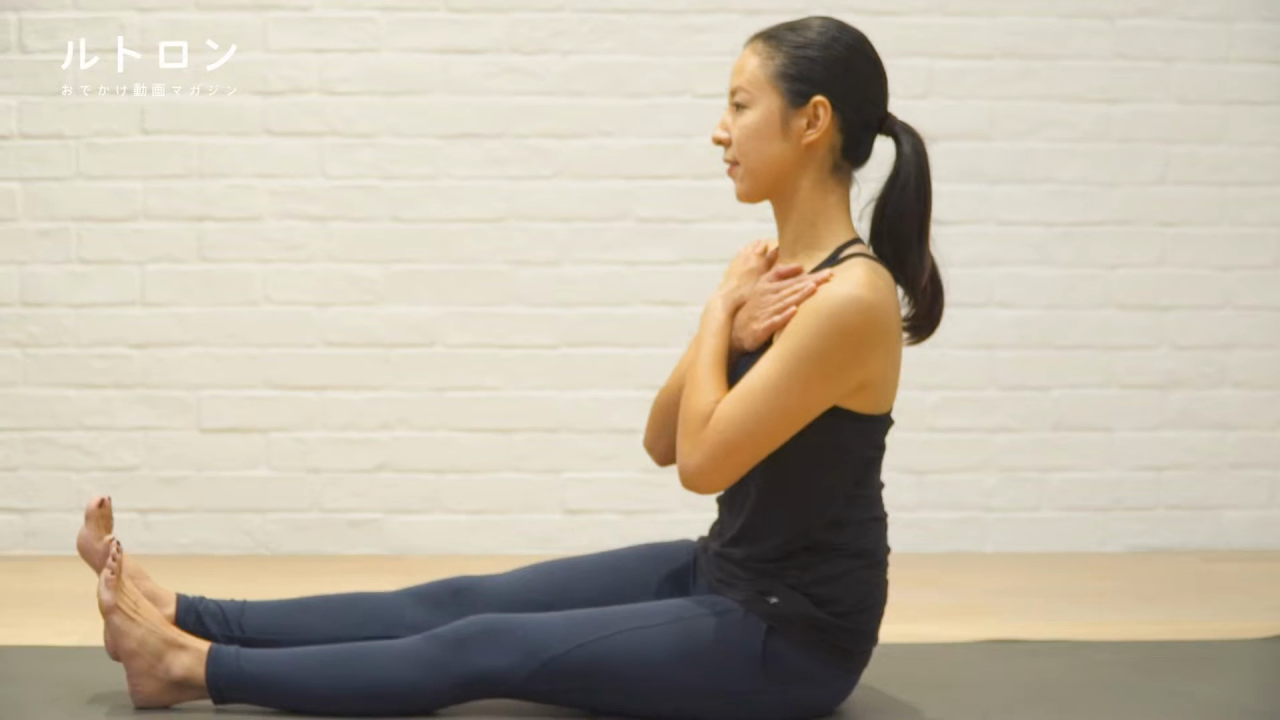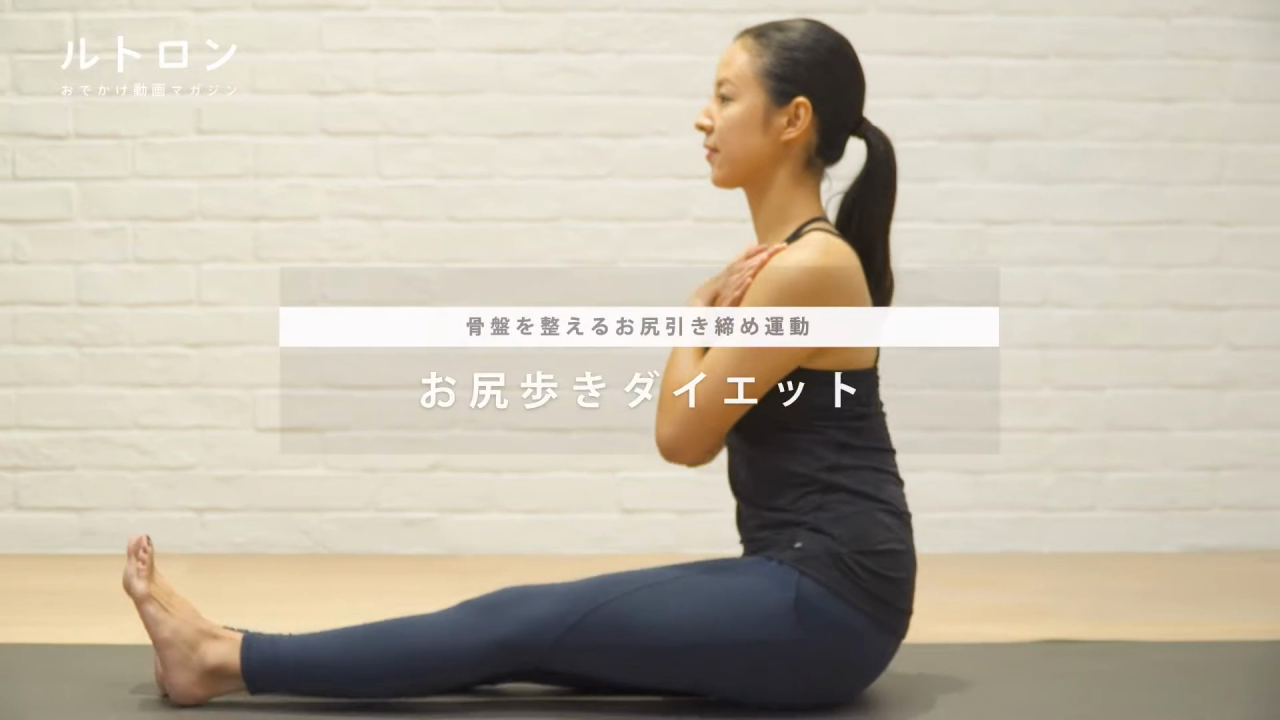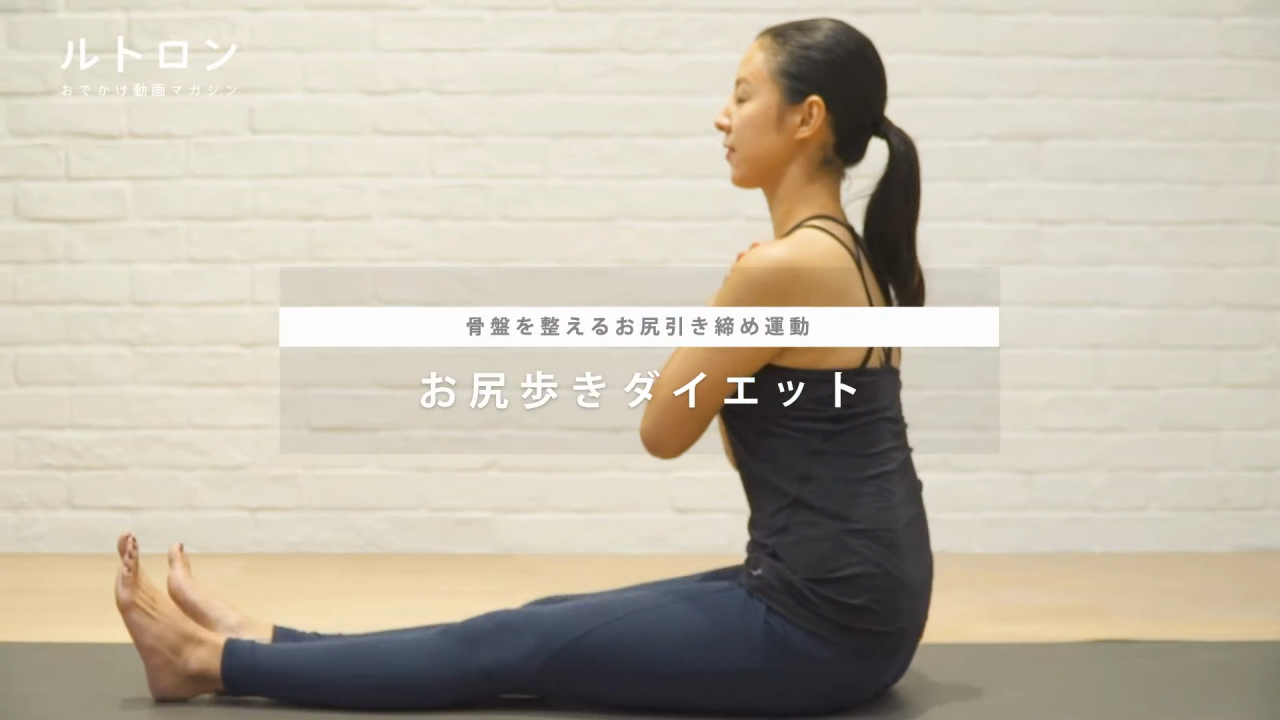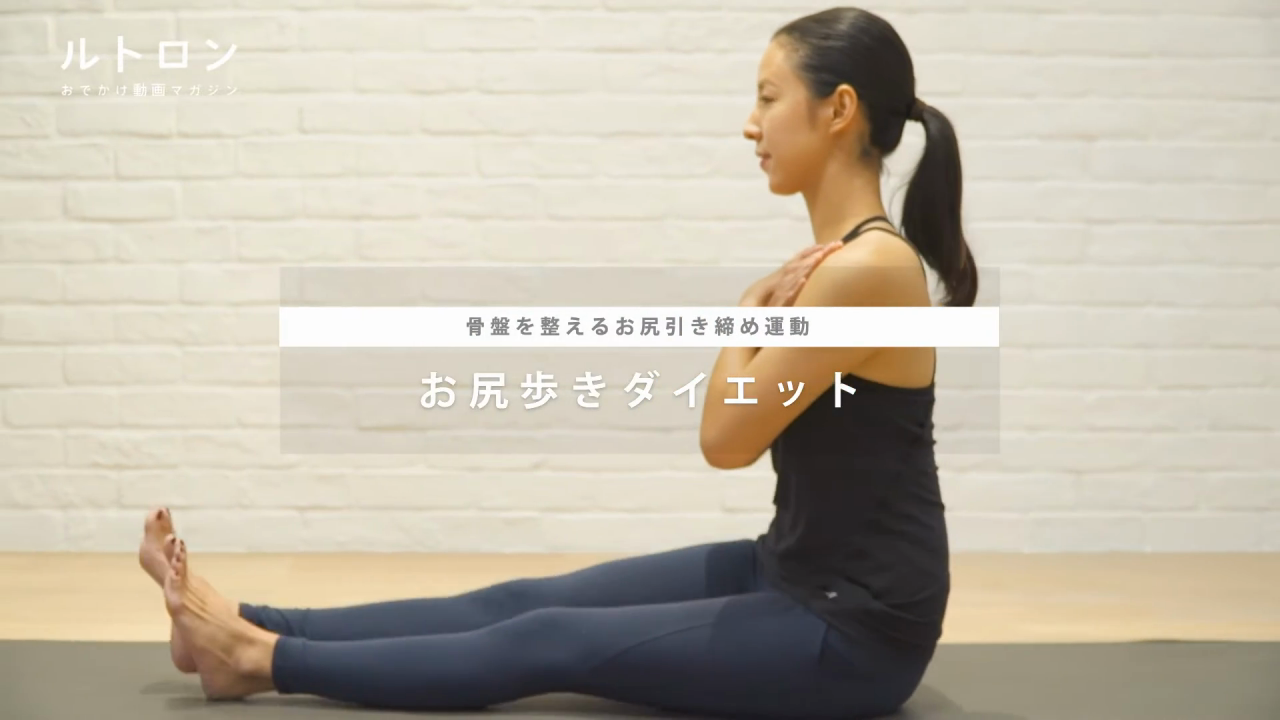
dt=0.7s
person 1, frame 1
left shoulder: (852, 299)
right shoulder: (772, 269)
left elbow: (702, 462)
right elbow: (661, 443)
left wrist: (719, 315)
right wrist: (730, 328)
left hip: (793, 638)
right hip: (726, 579)
left knee: (485, 649)
right knee: (463, 603)
right ankle: (185, 617)
person 1, frame 2
left shoulder: (810, 267)
right shoulder: (777, 261)
left elbow: (680, 435)
right elbow: (701, 438)
left wrist: (698, 316)
right wrist: (712, 317)
left hip: (828, 607)
right hip: (805, 599)
left knee: (519, 622)
right knee: (520, 632)
person 1, frame 3
left shoulder: (784, 264)
right shoulder: (843, 255)
left elbow: (665, 430)
left hip: (820, 627)
right hip: (852, 613)
left knee: (511, 646)
right knee: (548, 624)
person 1, frame 4
left shoulder: (869, 269)
right shoulder: (835, 263)
left elbow: (726, 439)
right elbow: (744, 431)
left wrist: (748, 315)
right wrist: (766, 318)
left hip: (856, 635)
right hip: (798, 583)
left knee: (546, 646)
right knee: (526, 602)
